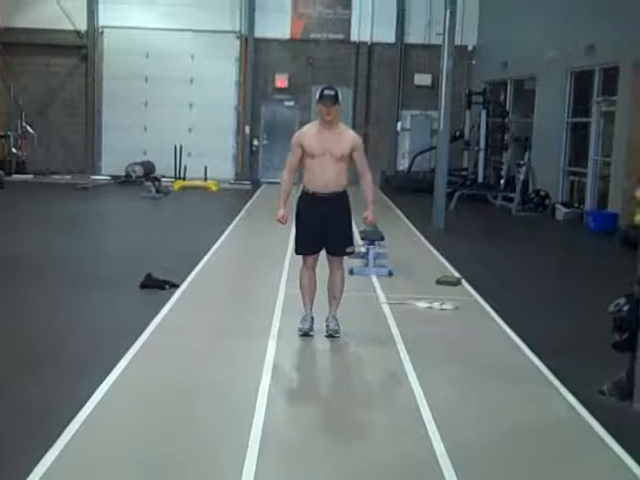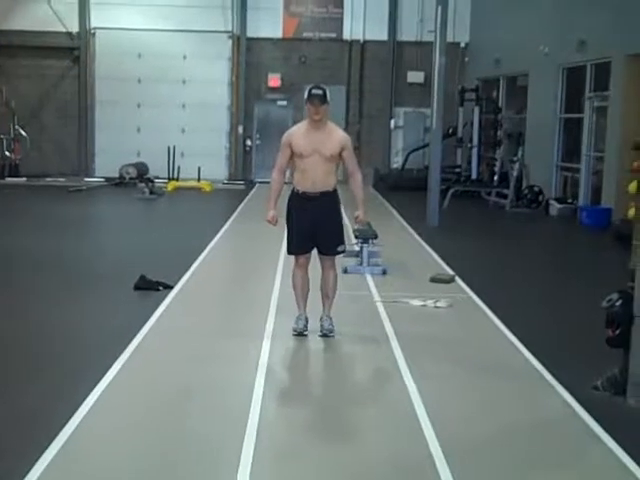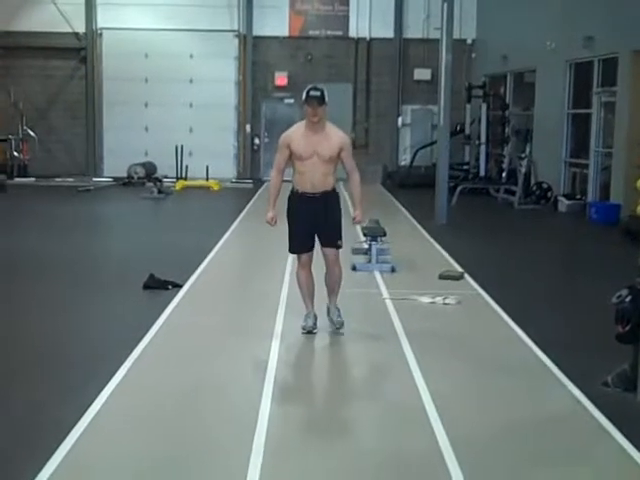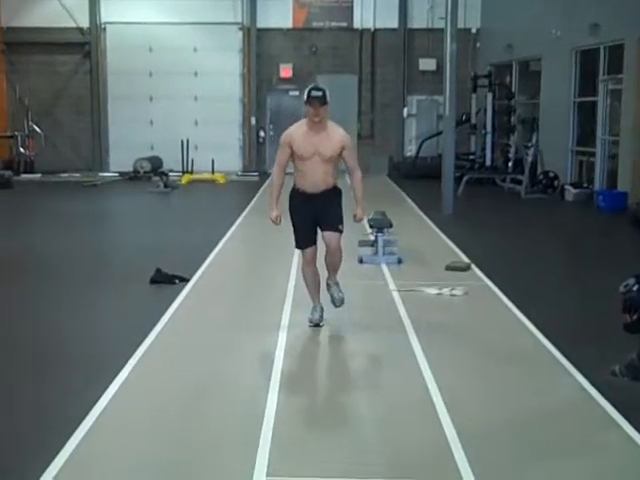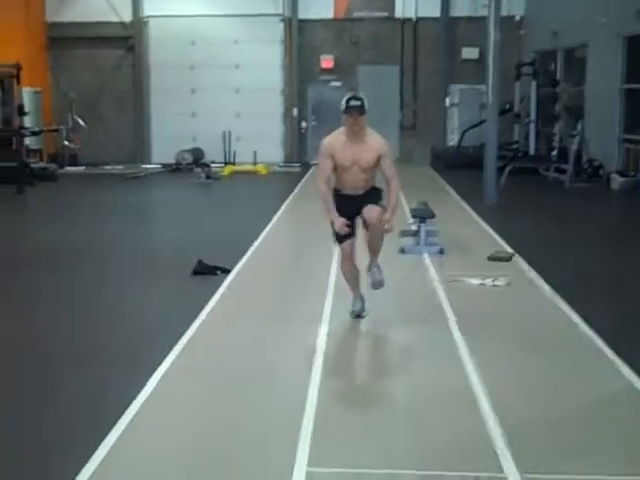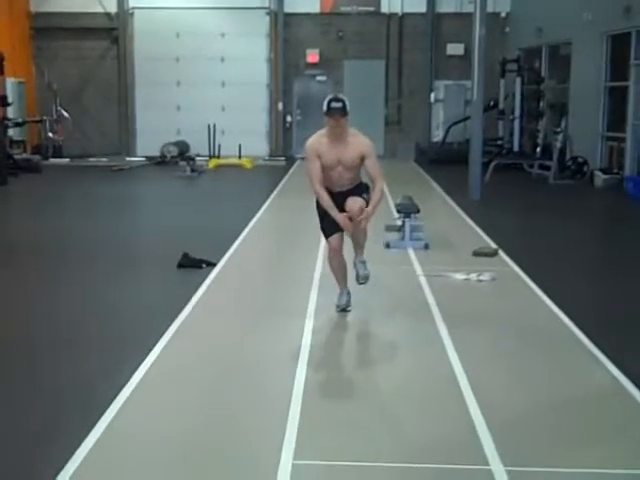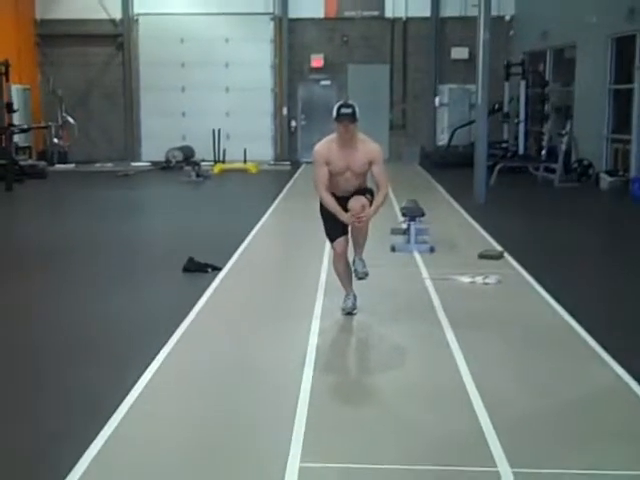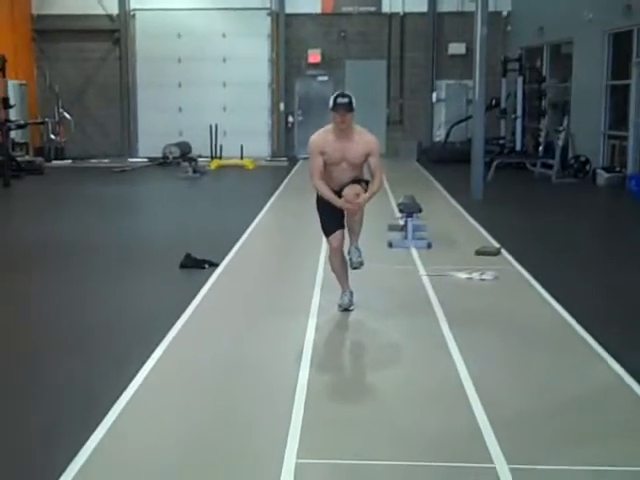
dt=0.5s
person 1, frame 1
left shoulder: (352, 139)
right shoulder: (302, 135)
left elbow: (364, 174)
right elbow: (289, 171)
left wrist: (370, 207)
right wrist: (282, 205)
left hip: (338, 203)
right hip: (309, 201)
left knee: (336, 262)
right knee: (308, 261)
left ankle: (332, 316)
right ankle: (307, 314)
person 1, frame 2
left shoulder: (341, 138)
right shoulder: (291, 136)
left elbow: (354, 173)
right elbow: (279, 172)
left wrist: (360, 206)
right wrist: (272, 206)
left hip: (328, 202)
right hip: (299, 202)
left knee: (328, 262)
right knee: (301, 261)
left ankle: (326, 315)
right ankle: (301, 314)
person 1, frame 3
left shoulder: (340, 138)
right shoulder: (289, 137)
left elbow: (352, 173)
right elbow: (277, 172)
left wrist: (358, 207)
right wrist: (271, 207)
left hip: (328, 201)
right hip: (299, 201)
left knee: (332, 256)
right knee: (304, 260)
left ankle: (333, 306)
right ankle: (310, 312)
person 1, frame 4
left shoulder: (341, 137)
right shoulder: (291, 135)
left elbow: (355, 171)
right elbow: (279, 170)
left wrist: (359, 205)
right wrist: (274, 206)
left hip: (329, 198)
right hip: (301, 200)
left knee: (333, 243)
right knee: (308, 255)
left ankle: (333, 281)
right ankle: (317, 306)
person 1, frame 5
left shoulder: (379, 144)
right shoulder: (329, 144)
left elbow: (392, 180)
right elbow: (323, 183)
left wrist: (390, 214)
right wrist: (334, 216)
left hip: (368, 195)
right hip: (341, 199)
left knee: (375, 218)
right knee: (346, 251)
left ankle: (374, 264)
right ankle: (357, 297)
person 1, frame 6
left shoulder: (363, 143)
right shoulder: (313, 145)
left elbow: (378, 181)
right elbow: (316, 185)
left wrist: (370, 210)
right wrist: (336, 215)
left hip: (355, 192)
right hip: (328, 196)
left knee: (355, 208)
right knee: (334, 245)
left ankle: (359, 259)
right ankle: (343, 291)
person 1, frame 7
left shoulder: (372, 149)
right shoulder: (322, 150)
left elbow: (383, 187)
right elbow: (321, 190)
left wrist: (372, 211)
right wrist: (342, 216)
left hip: (359, 196)
right hip: (332, 202)
left knee: (359, 207)
right knee: (339, 249)
left ankle: (359, 257)
right ankle: (349, 294)
person 1, frame 8
left shoulder: (368, 141)
right shoulder: (318, 141)
left elbow: (378, 177)
right elbow: (316, 179)
left wrist: (366, 197)
right wrist: (337, 202)
left hip: (356, 190)
right hip: (329, 196)
left knee: (355, 198)
right knee: (334, 244)
left ankle: (355, 246)
right ankle: (346, 291)
